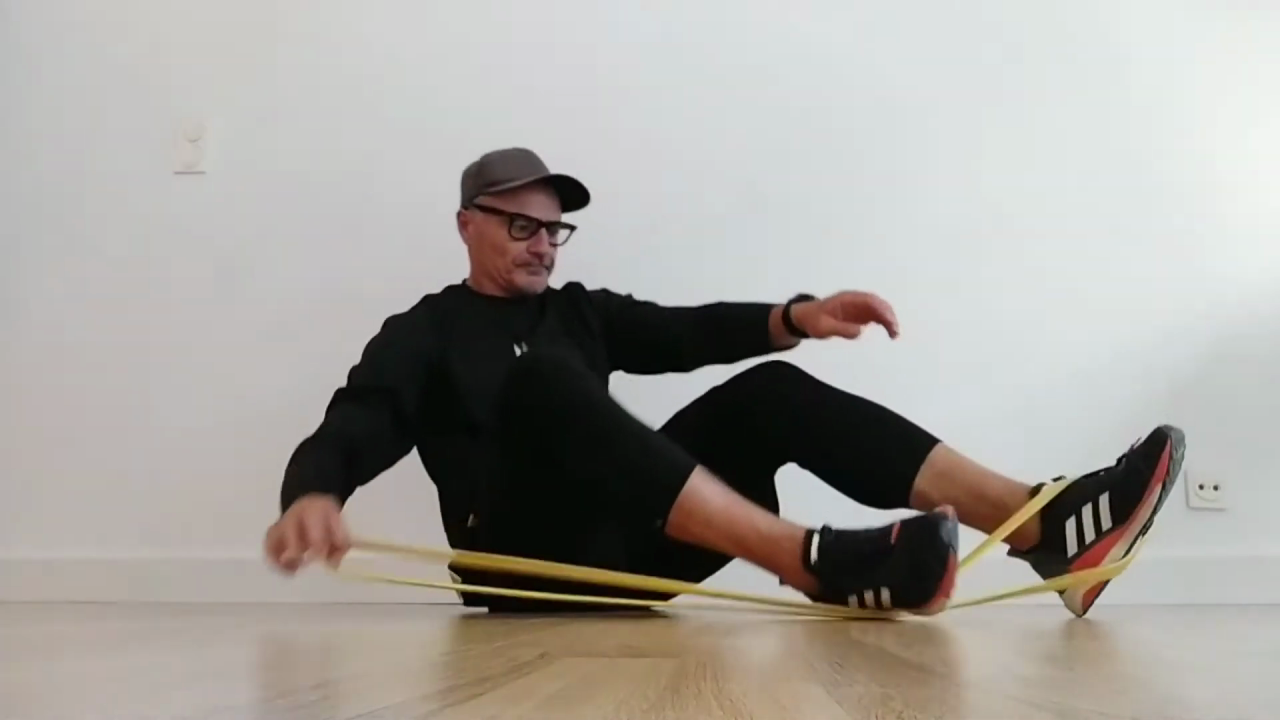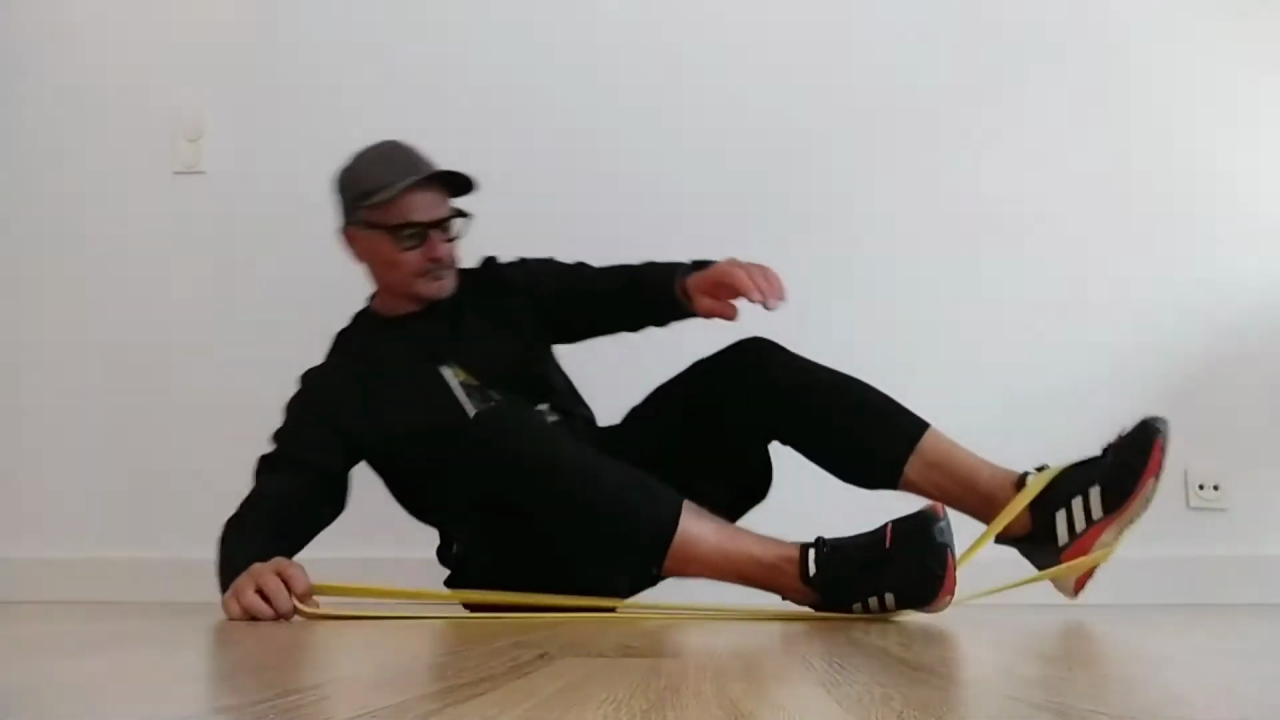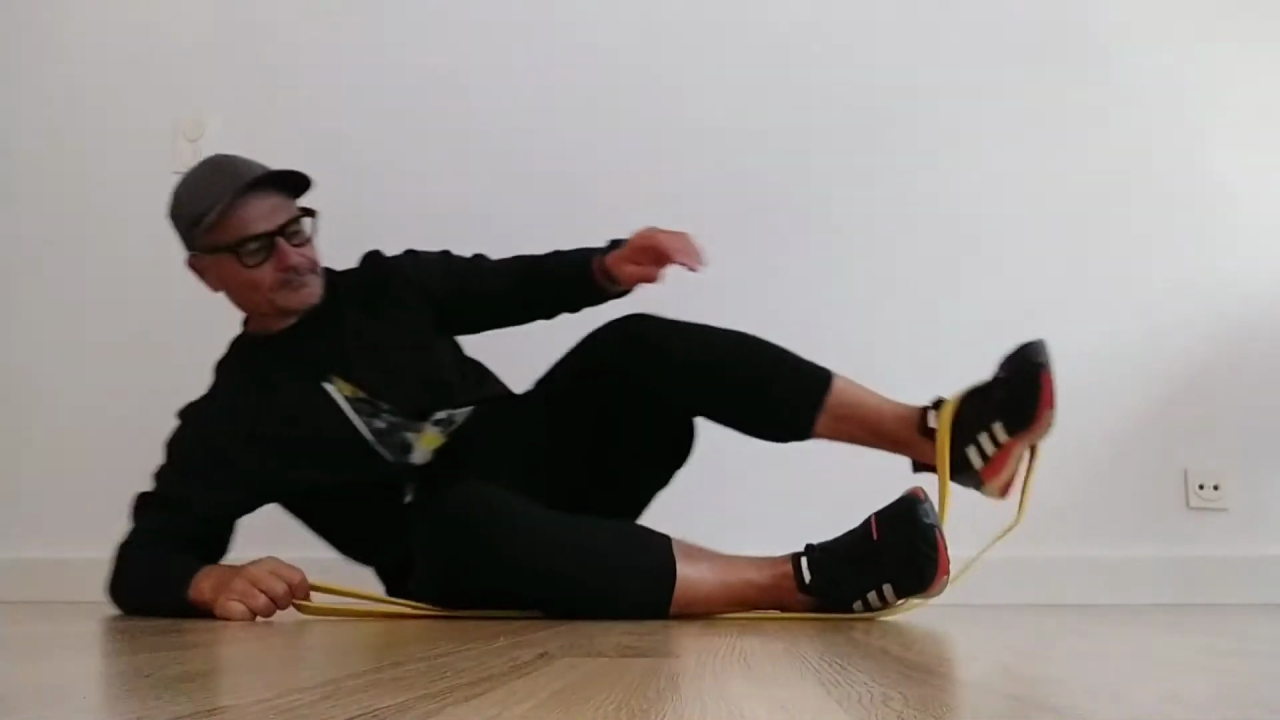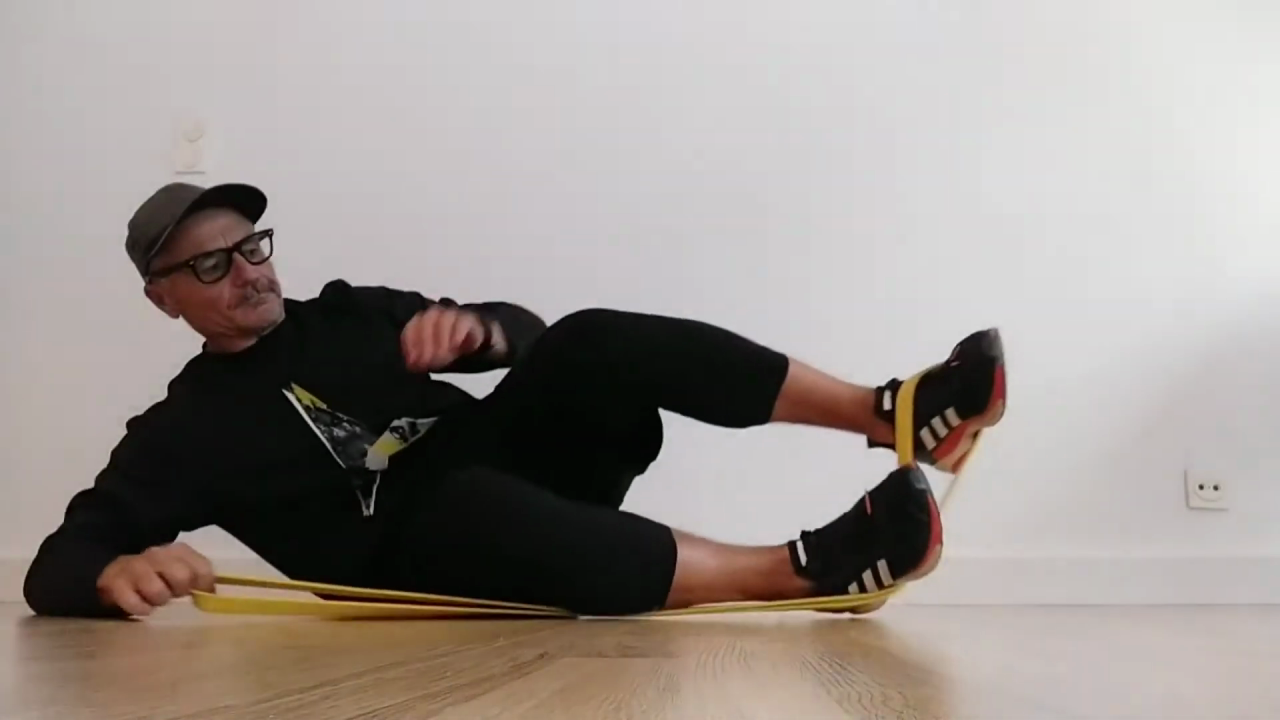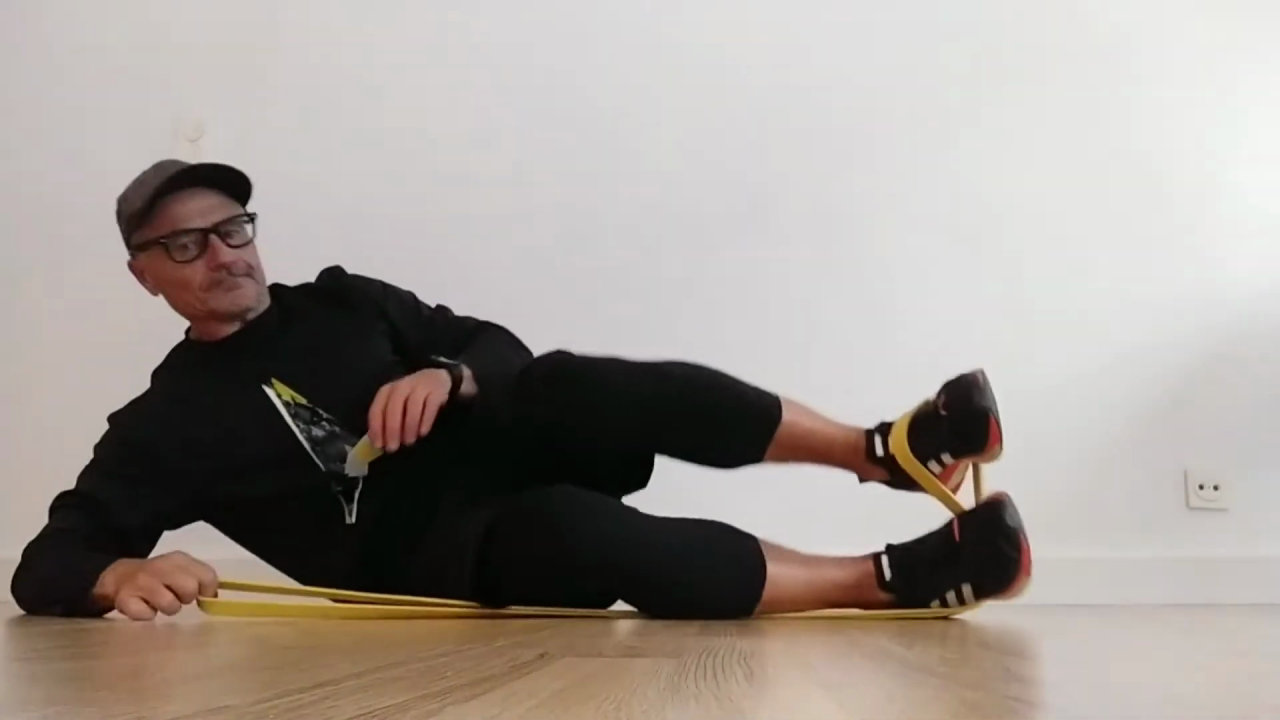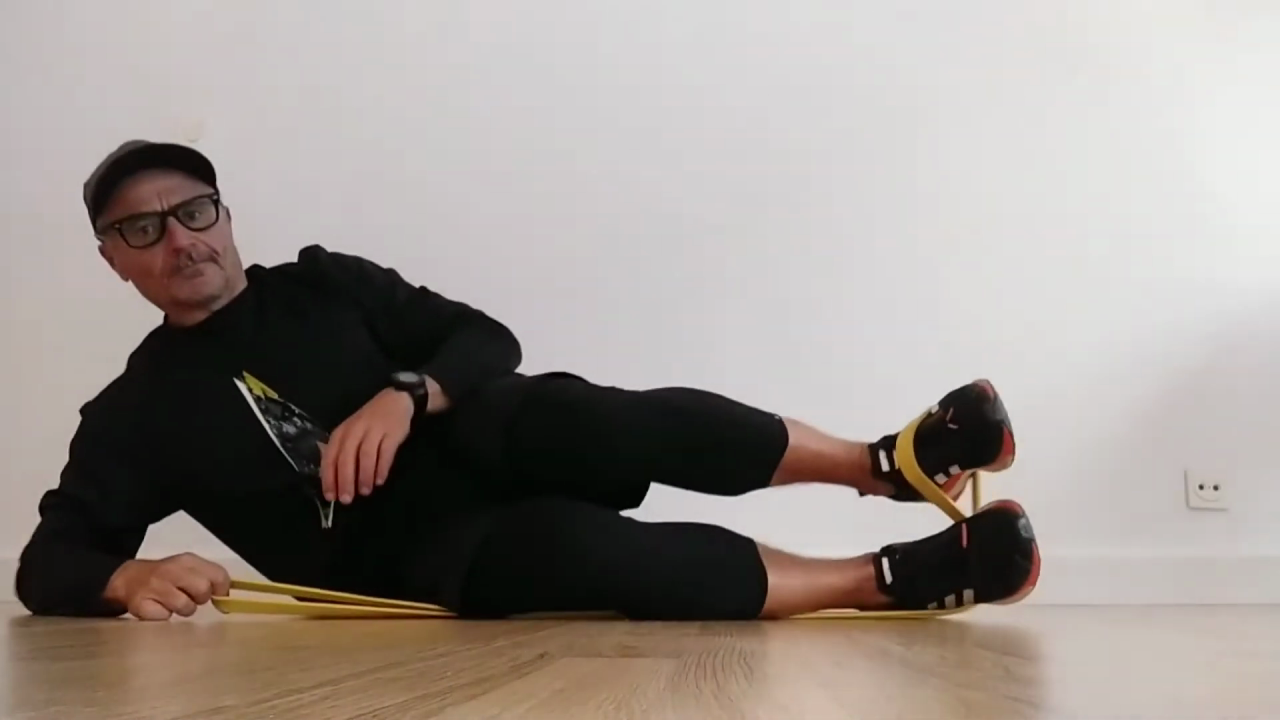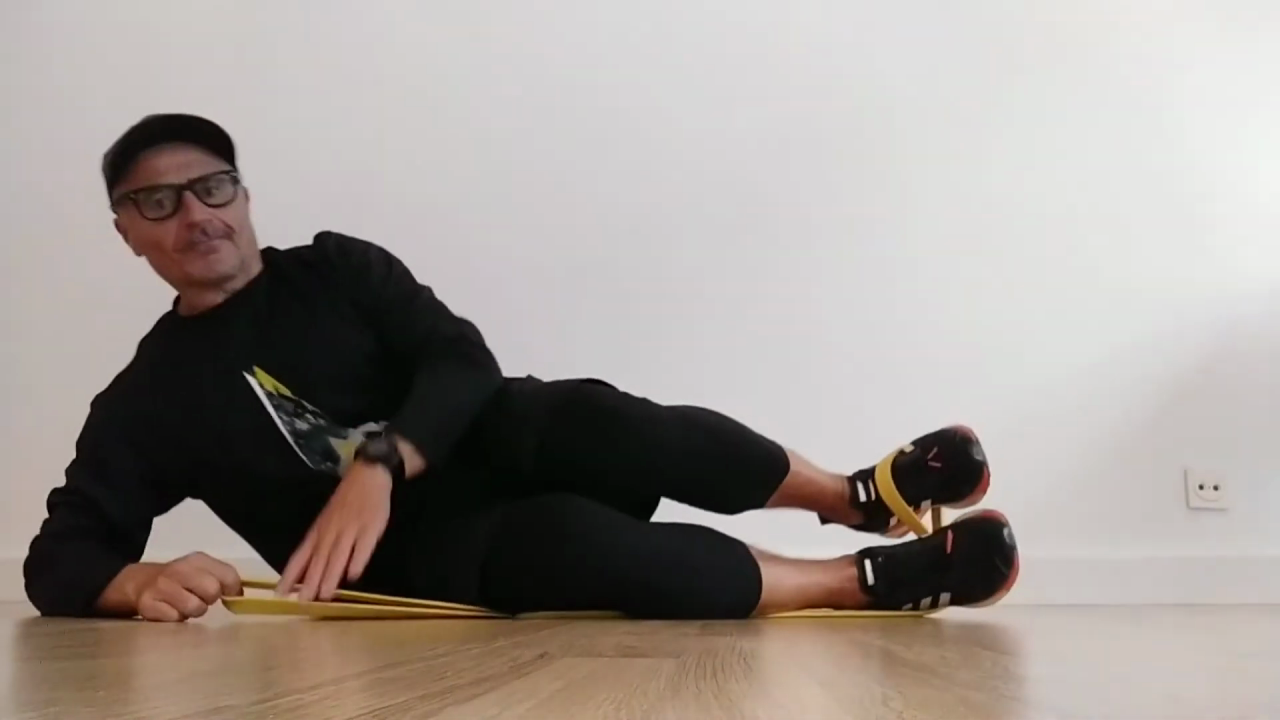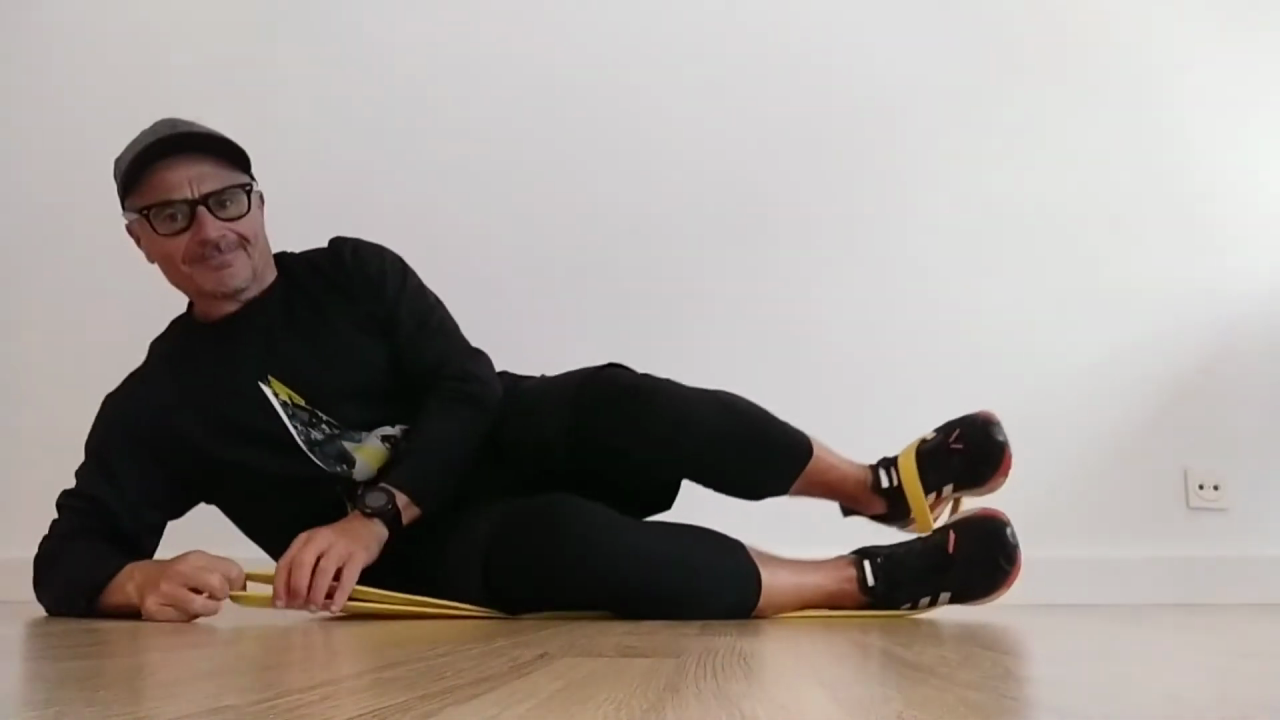
dt=0.4s
person 1, frame 1
left shoulder: (577, 310)
right shoulder: (423, 333)
left elbow: (690, 331)
right elbow: (350, 432)
left wrist: (796, 316)
right wrist: (312, 497)
left hip: (622, 545)
right hip: (529, 561)
left knee: (769, 392)
right knee: (542, 382)
left ankle: (1047, 528)
right ankle: (817, 561)
person 1, frame 2
left shoulder: (504, 291)
right shoulder: (345, 383)
left elbow: (615, 293)
right elbow: (266, 516)
left wrist: (693, 285)
right wrist: (251, 568)
left hip: (614, 508)
right hip: (527, 563)
left knee: (750, 370)
right knee: (499, 441)
left ankle: (1035, 516)
right ankle: (816, 573)
person 1, frame 3
left shoulder: (387, 286)
right shoulder: (228, 417)
left elbow: (521, 286)
right elbow: (139, 566)
left wrist: (613, 268)
right wrist: (214, 582)
left hip: (540, 461)
right hip: (452, 547)
left knee: (636, 345)
right knee: (472, 527)
left ankle: (938, 436)
right ankle: (812, 579)
person 1, frame 4
left shoulder: (351, 313)
right shoulder: (179, 433)
left elbow: (524, 330)
right elbow: (56, 568)
left wrist: (472, 330)
right wrist: (118, 570)
left hip: (507, 457)
right hip: (425, 563)
left knee: (591, 343)
right knee: (475, 506)
left ankle: (889, 412)
right ankle: (804, 567)
person 1, frame 5
left shoulder: (342, 300)
right shoulder: (161, 425)
left elbow: (499, 347)
left wrist: (444, 374)
right wrist: (121, 575)
left hip: (486, 455)
right hip: (426, 563)
left knee: (566, 388)
right knee: (569, 532)
left ankle: (882, 450)
right ankle: (890, 577)
person 1, frame 6
left shoulder: (325, 281)
right shoulder: (132, 415)
left elbow: (486, 343)
right elbow: (47, 564)
left wrist: (401, 395)
right wrist: (129, 579)
left hip: (466, 450)
right hip: (407, 561)
left knee: (570, 418)
right knee: (568, 546)
left ankle: (882, 463)
right ankle: (885, 576)
person 1, frame 7
left shoulder: (341, 266)
right shoulder: (145, 402)
left elbow: (462, 361)
right elbow: (56, 558)
left wrist: (375, 474)
right wrist: (132, 580)
left hip: (493, 442)
right hip: (424, 553)
left knee: (601, 427)
right knee: (570, 540)
left ankle: (858, 498)
right ankle: (871, 580)
person 1, frame 8
left shoulder: (355, 272)
right shoulder: (154, 404)
left elbow: (468, 390)
right elbow: (65, 561)
left wrist: (370, 519)
right wrist: (142, 582)
left hip: (504, 443)
right hip: (434, 559)
left knee: (621, 405)
right knee: (563, 541)
left ankle: (880, 488)
right ankle: (873, 580)
